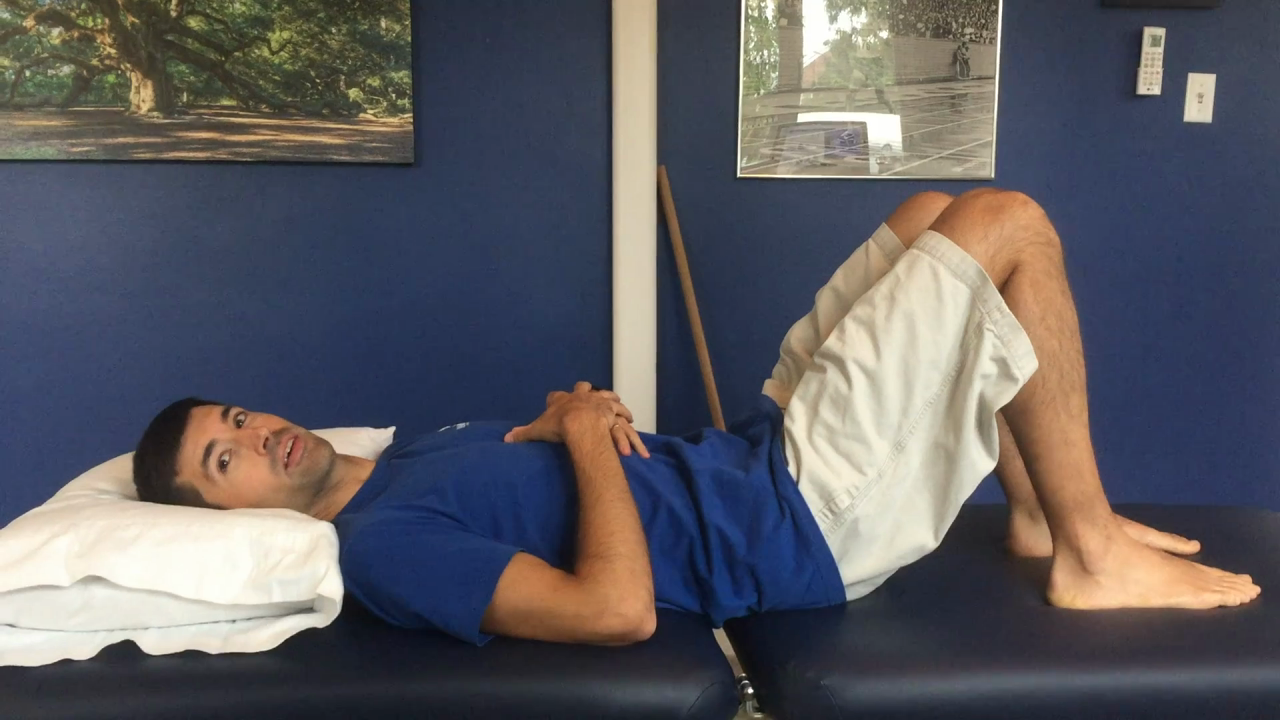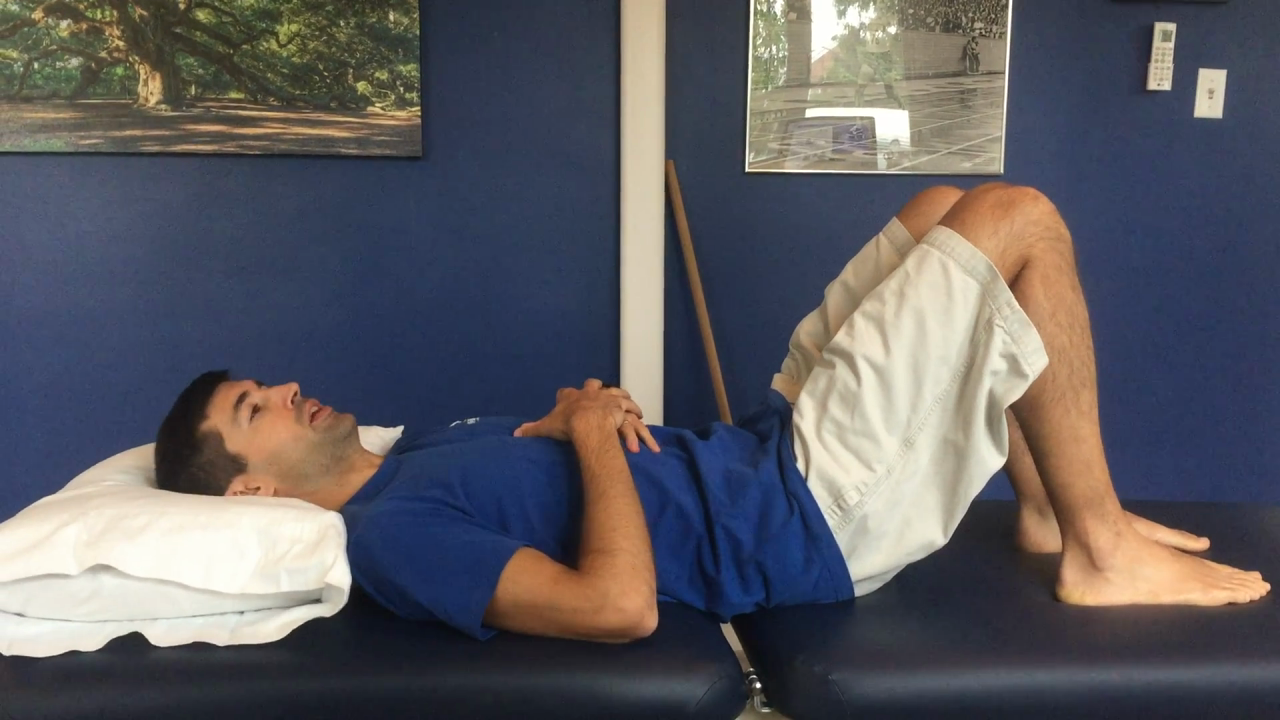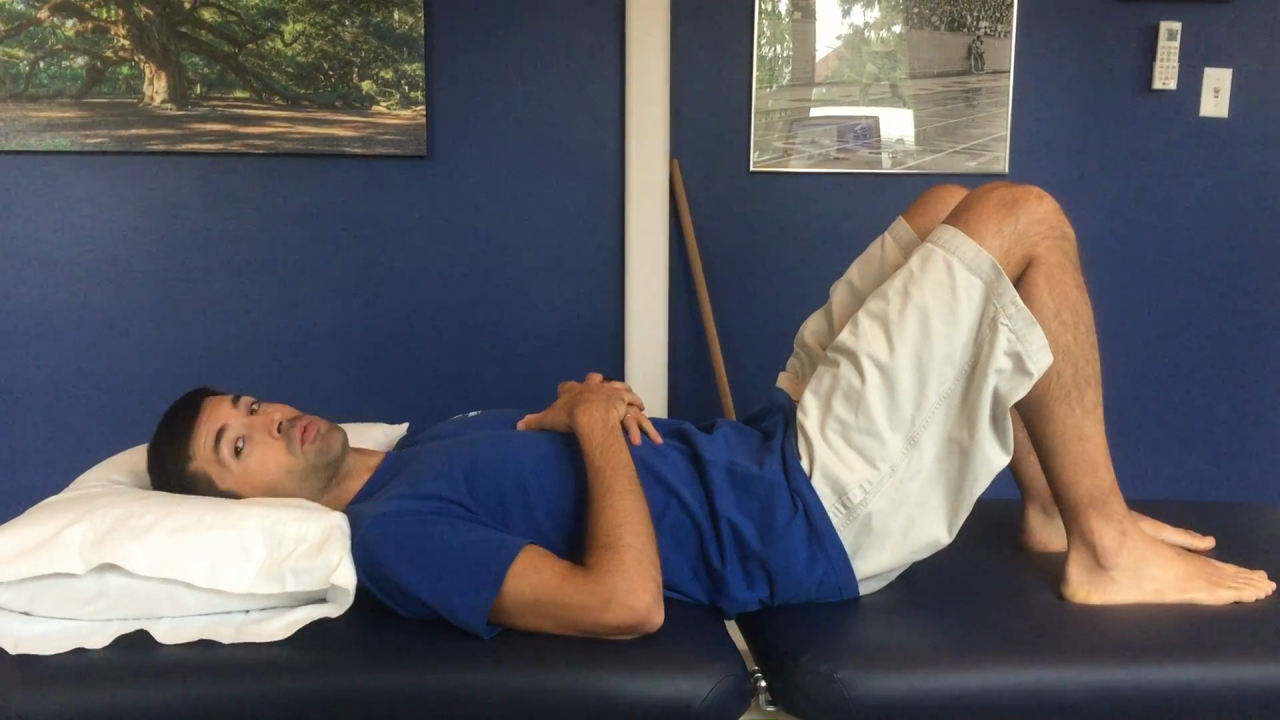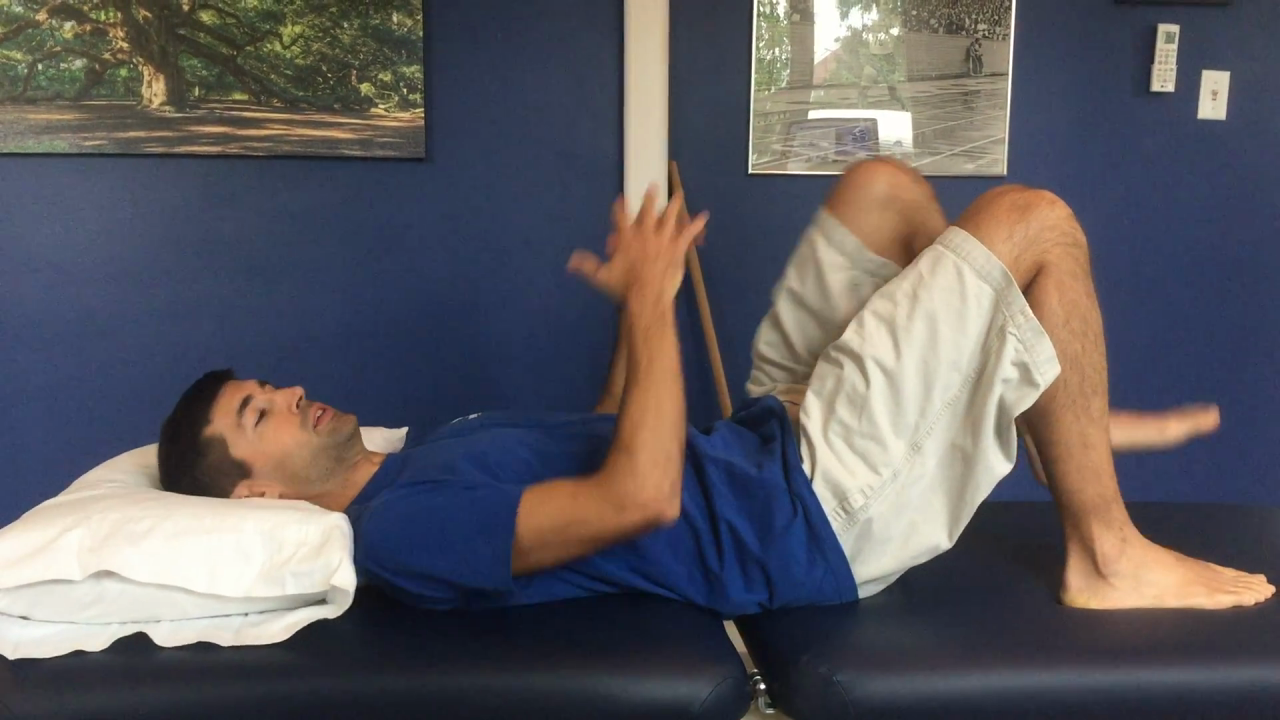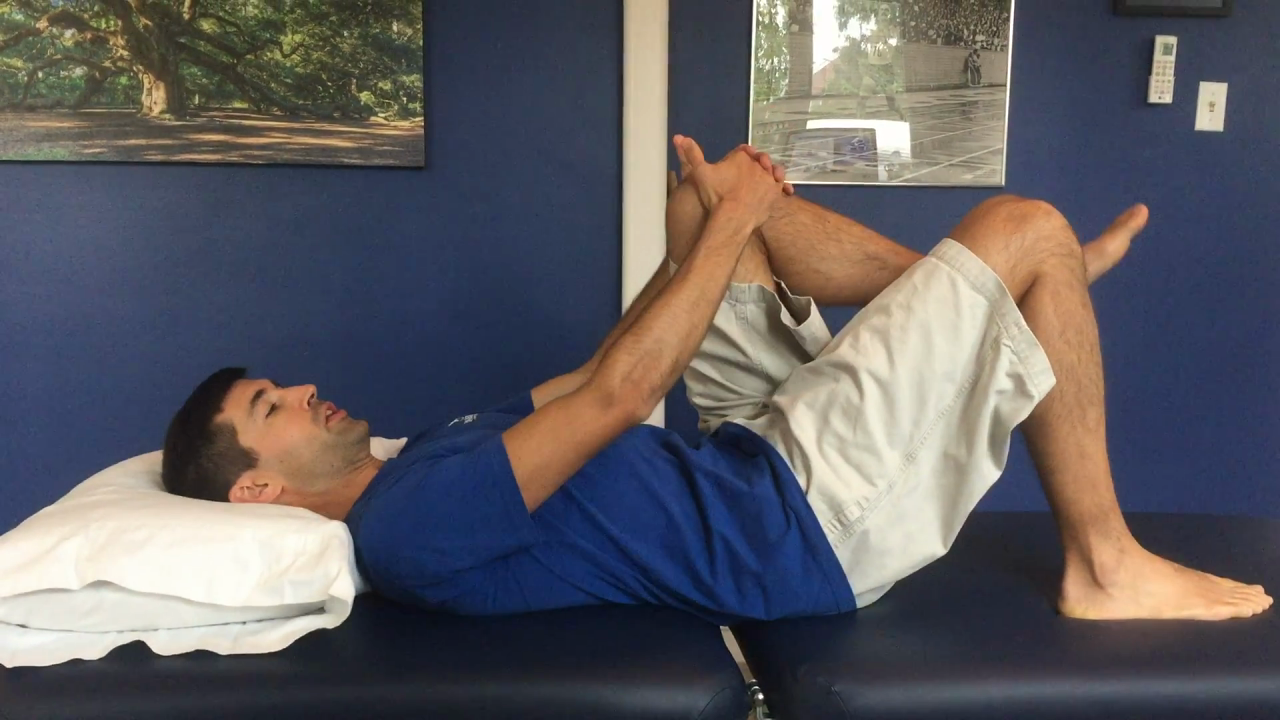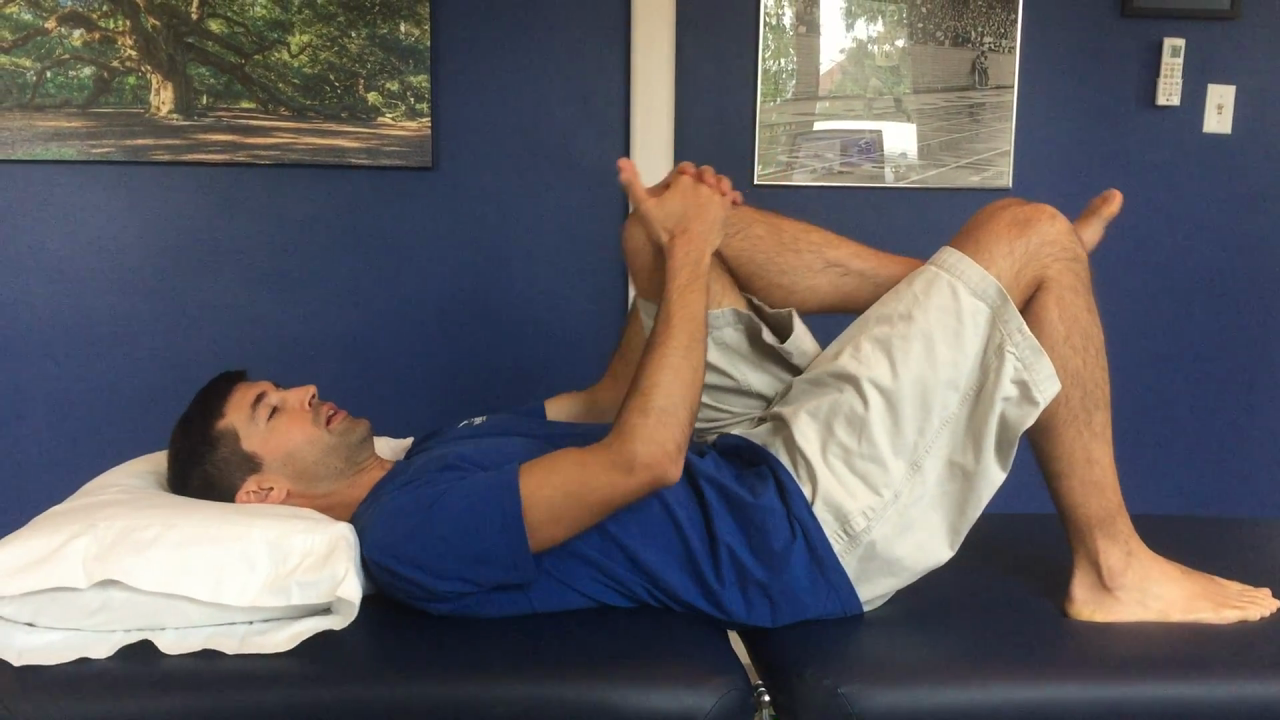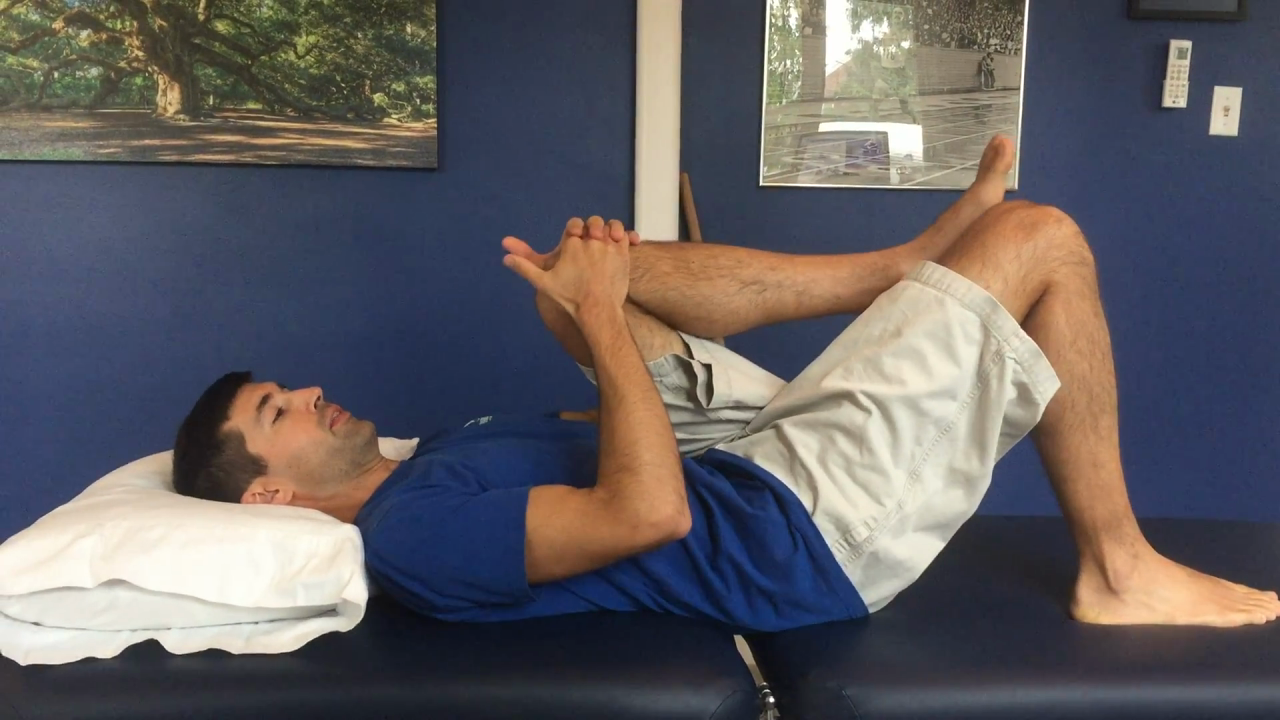
dt=0.7s
person 1, frame 1
left shoulder: (401, 460)
right shoulder: (383, 545)
right elbow: (620, 611)
left wrist: (568, 416)
right wrist: (585, 434)
left hip: (755, 452)
right hip: (803, 521)
left knee: (935, 213)
right knee: (1007, 223)
left ankle: (1040, 513)
right ankle: (1091, 555)
person 1, frame 2
left shoulder: (413, 454)
right shoulder: (390, 533)
right elbow: (619, 607)
left wrist: (580, 410)
right wrist: (593, 429)
left hip: (764, 441)
right hip: (813, 518)
left knee: (947, 206)
right knee: (1017, 219)
left ankle: (1045, 506)
right ankle: (1100, 550)
person 1, frame 3
left shoulder: (413, 454)
right shoulder: (393, 533)
right elbow: (625, 603)
left wrist: (588, 403)
right wrist: (597, 427)
left hip: (772, 442)
right hip: (814, 513)
left knee: (954, 207)
right knee: (1021, 217)
left ankle: (1056, 505)
right ankle: (1108, 552)
person 1, frame 4
left shoulder: (418, 462)
right shoulder: (402, 531)
right elbow: (647, 496)
left wrist: (629, 308)
right wrist: (651, 293)
left hip: (764, 441)
right hip: (812, 519)
left knee: (883, 186)
right knee: (1031, 221)
left ankle: (1069, 430)
right ankle: (1108, 556)
person 1, frame 5
left shoulder: (420, 464)
right shoulder: (412, 526)
left elbow: (593, 380)
right elbow: (619, 391)
left wrist: (714, 223)
right wrist: (731, 226)
left hip: (748, 458)
right hip: (806, 522)
left knee: (708, 202)
right knee: (1026, 225)
left ankle: (1018, 316)
right ankle: (1106, 564)
person 1, frame 6
left shoulder: (427, 462)
right shoulder: (415, 533)
left elbow: (603, 409)
right elbow: (646, 454)
left wrist: (673, 252)
right wrist: (692, 253)
left hip: (753, 463)
right hip: (808, 528)
left knee: (661, 227)
right knee: (1025, 231)
left ankle: (974, 304)
right ankle: (1113, 567)
person 1, frame 7
left shoulder: (429, 463)
right shoulder: (415, 537)
left elbow: (619, 434)
right elbow: (651, 510)
left wrist: (590, 294)
right wrist: (603, 314)
left hip: (745, 464)
right hip: (806, 526)
right knee: (1039, 237)
left ankle: (918, 264)
right ankle: (1119, 570)
